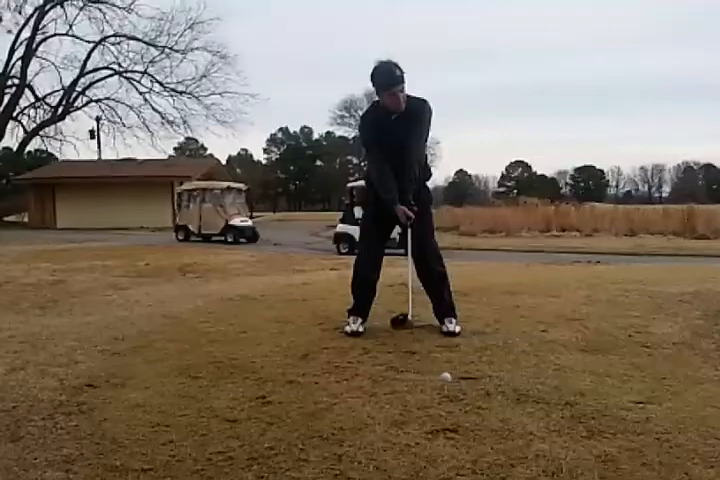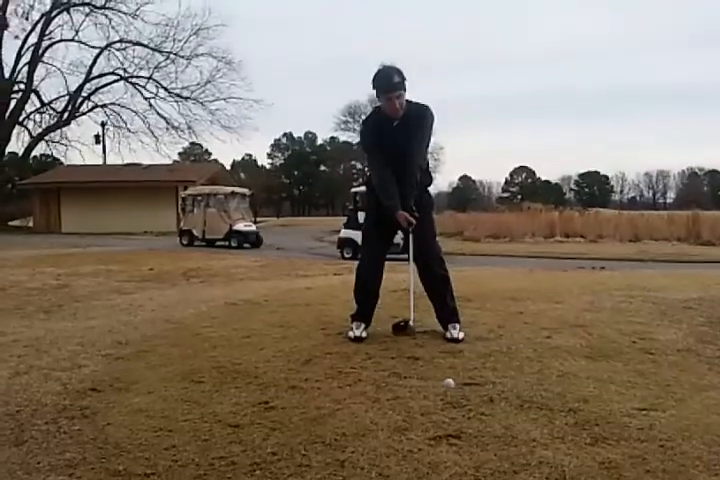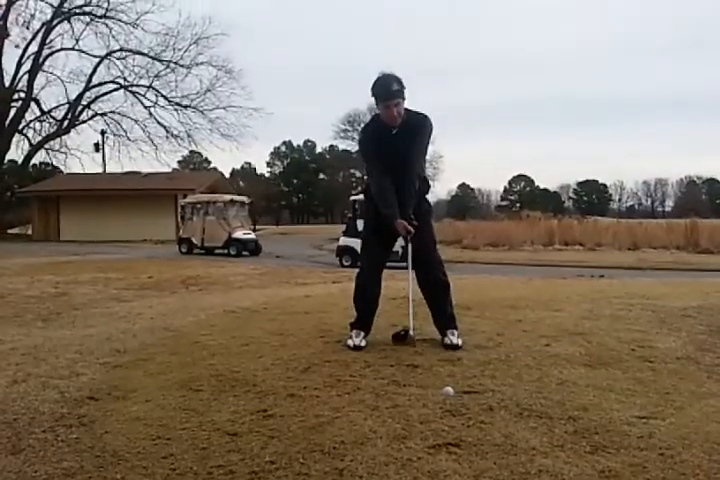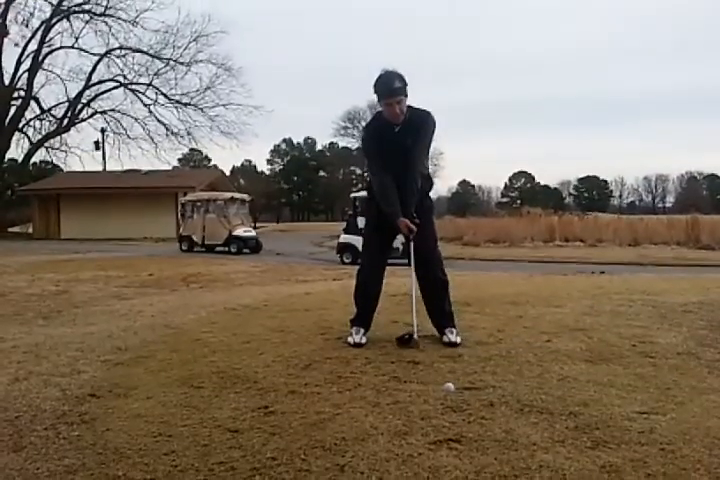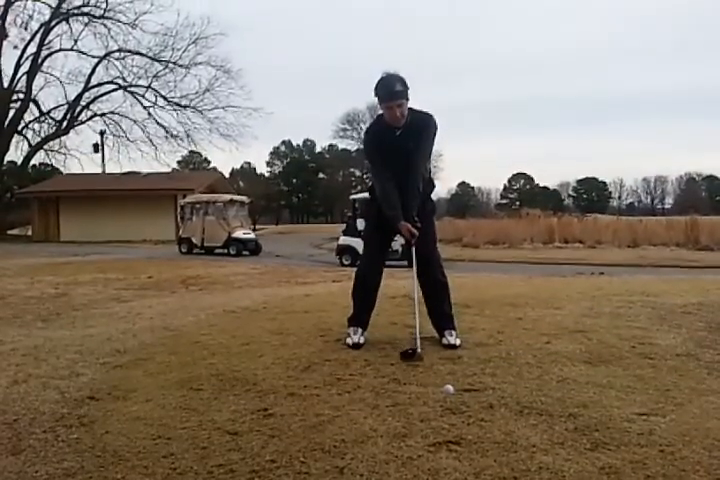
dt=0.4s
person 1, frame 1
left shoulder: (420, 109)
right shoulder: (369, 120)
left elbow: (414, 156)
right elbow: (378, 165)
left wrist: (406, 198)
right wrist: (394, 204)
left hip: (414, 189)
right hip: (380, 192)
left knee: (427, 251)
right knee: (368, 251)
left ankle: (446, 314)
right ankle: (357, 314)
person 1, frame 2
left shoulder: (422, 115)
right shoulder: (370, 125)
left elbow: (415, 162)
right elbow: (379, 171)
left wrist: (407, 204)
right wrist: (395, 210)
left hip: (416, 194)
right hip: (381, 197)
left knee: (429, 256)
right knee: (370, 257)
left ankle: (450, 320)
right ankle: (361, 319)
person 1, frame 3
left shoulder: (421, 124)
right shoulder: (369, 133)
left elbow: (413, 170)
right elbow: (377, 178)
left wrist: (406, 212)
right wrist: (394, 218)
left hip: (414, 202)
right hip: (380, 205)
left knee: (429, 263)
right knee: (370, 264)
left ankle: (448, 327)
right ankle: (360, 327)
person 1, frame 4
left shoulder: (424, 121)
right shoulder: (372, 131)
left elbow: (416, 168)
right elbow: (380, 176)
left wrist: (408, 211)
right wrist: (396, 216)
left hip: (417, 199)
right hip: (382, 202)
left knee: (430, 261)
right knee: (371, 261)
left ankle: (446, 325)
right ankle: (360, 324)
person 1, frame 5
left shoulder: (425, 123)
right shoulder: (373, 134)
left elbow: (417, 171)
right elbow: (382, 179)
left wrist: (410, 214)
right wrist: (398, 220)
left hip: (418, 201)
right hip: (383, 203)
left knee: (430, 262)
right knee: (370, 261)
left ankle: (446, 327)
right ankle: (357, 325)
